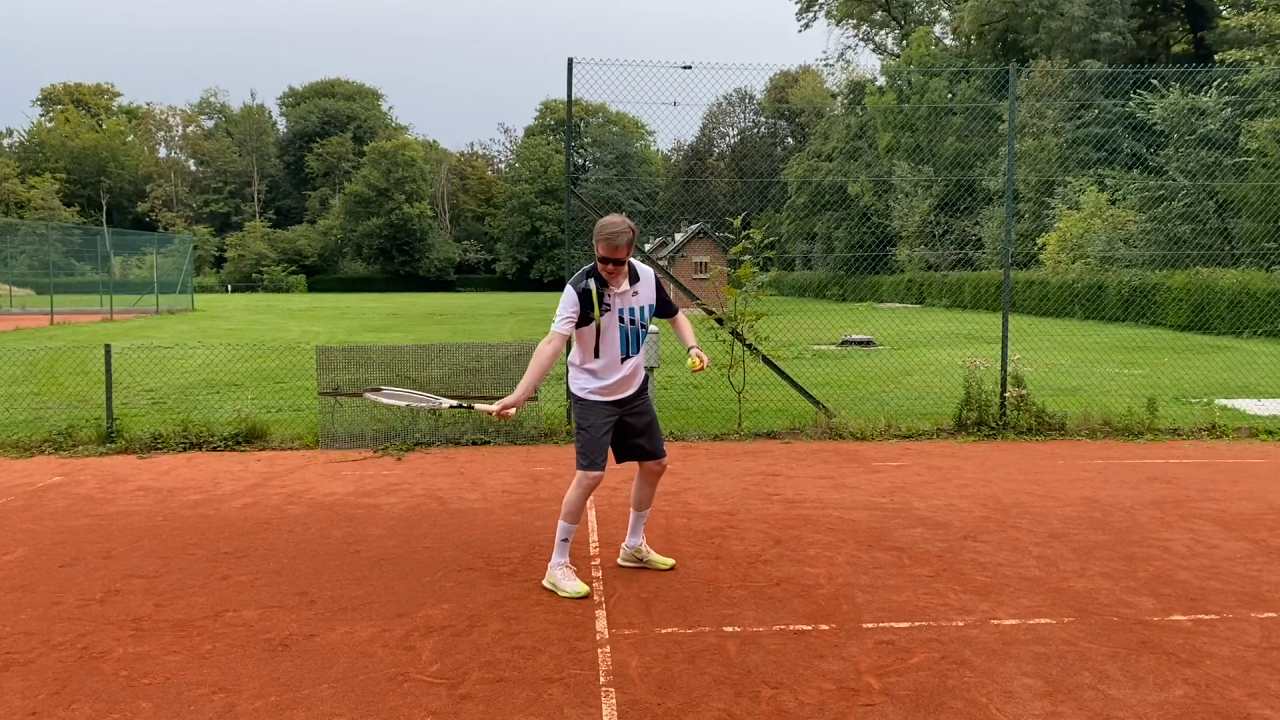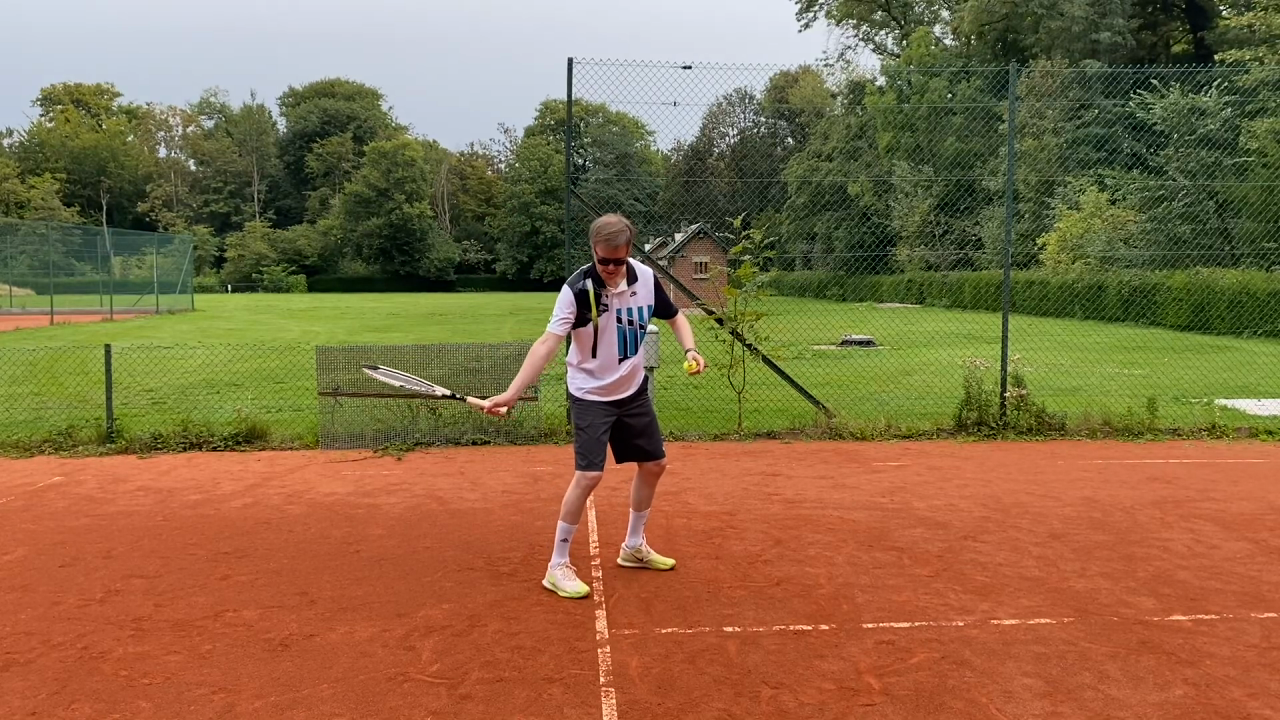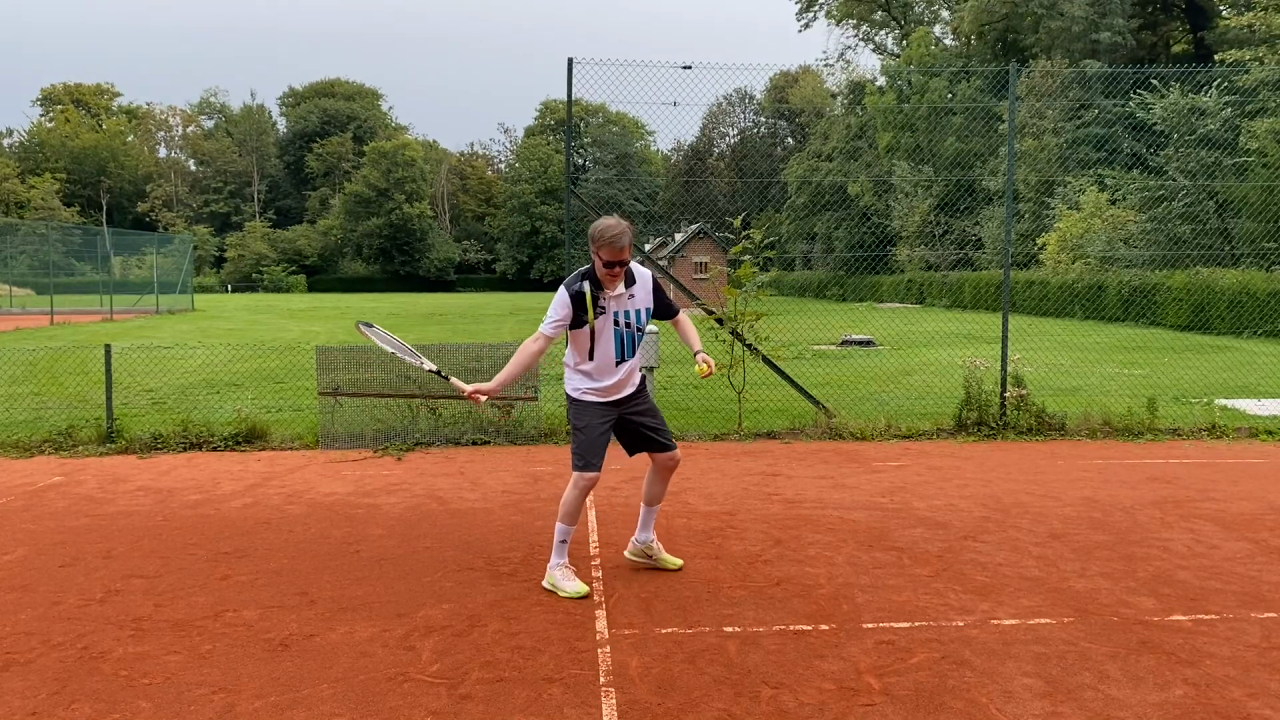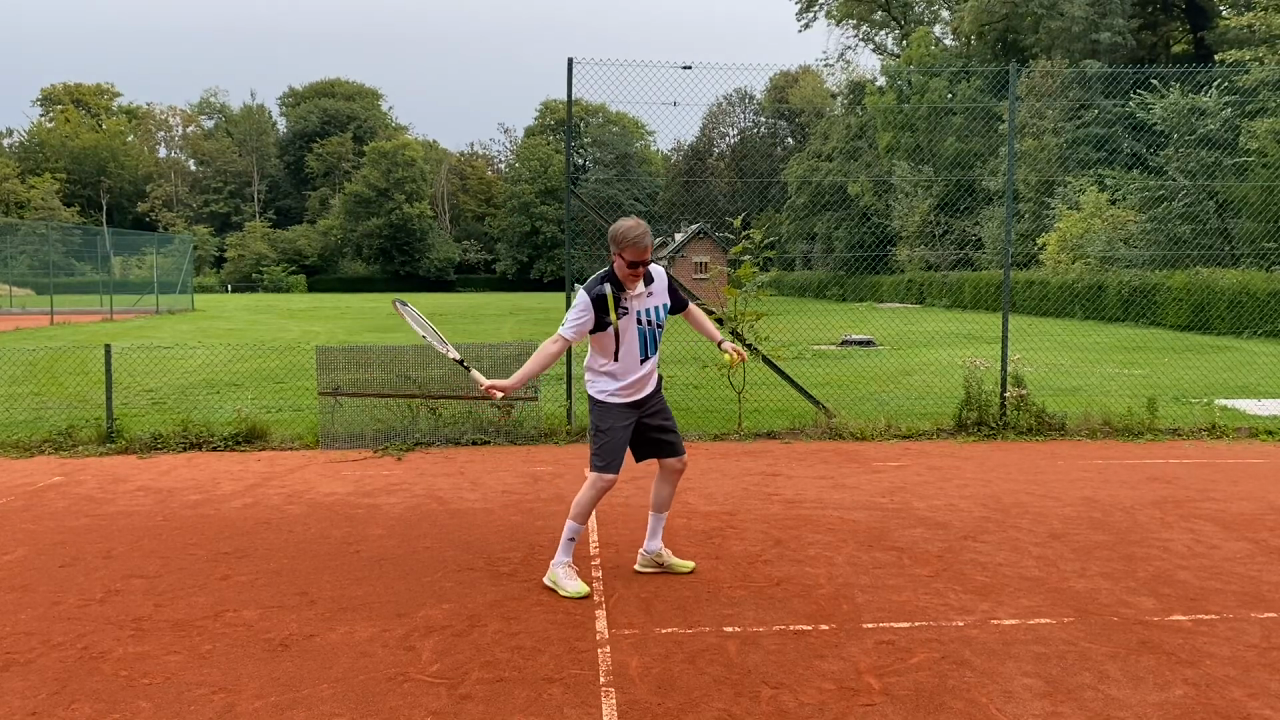
dt=0.3s
person 1, frame 1
left shoulder: (647, 277)
right shoulder: (580, 288)
left elbow: (674, 316)
right elbow: (553, 343)
left wrist: (692, 347)
right wrist: (519, 394)
left hip: (634, 390)
right hip: (593, 395)
left knee: (655, 464)
right knee: (589, 475)
left ankle: (634, 546)
right ankle: (558, 566)
person 1, frame 2
left shoulder: (646, 278)
right shoulder: (578, 288)
left elbow: (675, 316)
right elbow: (548, 342)
left wrist: (690, 350)
right wrist: (512, 392)
left hip: (633, 391)
right hip: (590, 395)
left knee: (654, 465)
right knee: (588, 476)
left ankle: (634, 546)
right ankle: (557, 566)
person 1, frame 3
left shoulder: (645, 279)
right shoulder: (574, 290)
left elbow: (677, 317)
right elbow: (538, 341)
left wrist: (698, 352)
right wrist: (495, 384)
left hip: (632, 390)
right hip: (589, 396)
left knee: (668, 457)
right knee: (586, 477)
left ankle: (644, 541)
right ankle: (557, 567)
person 1, frame 4
left shoulder: (658, 277)
right shoulder: (594, 293)
left elbow: (687, 308)
right elbow: (558, 342)
left wrist: (721, 340)
right wrist: (513, 382)
left hip: (648, 392)
right hip: (610, 398)
left knee: (673, 464)
right knee: (602, 477)
left ankle: (652, 551)
right ankle: (561, 564)
